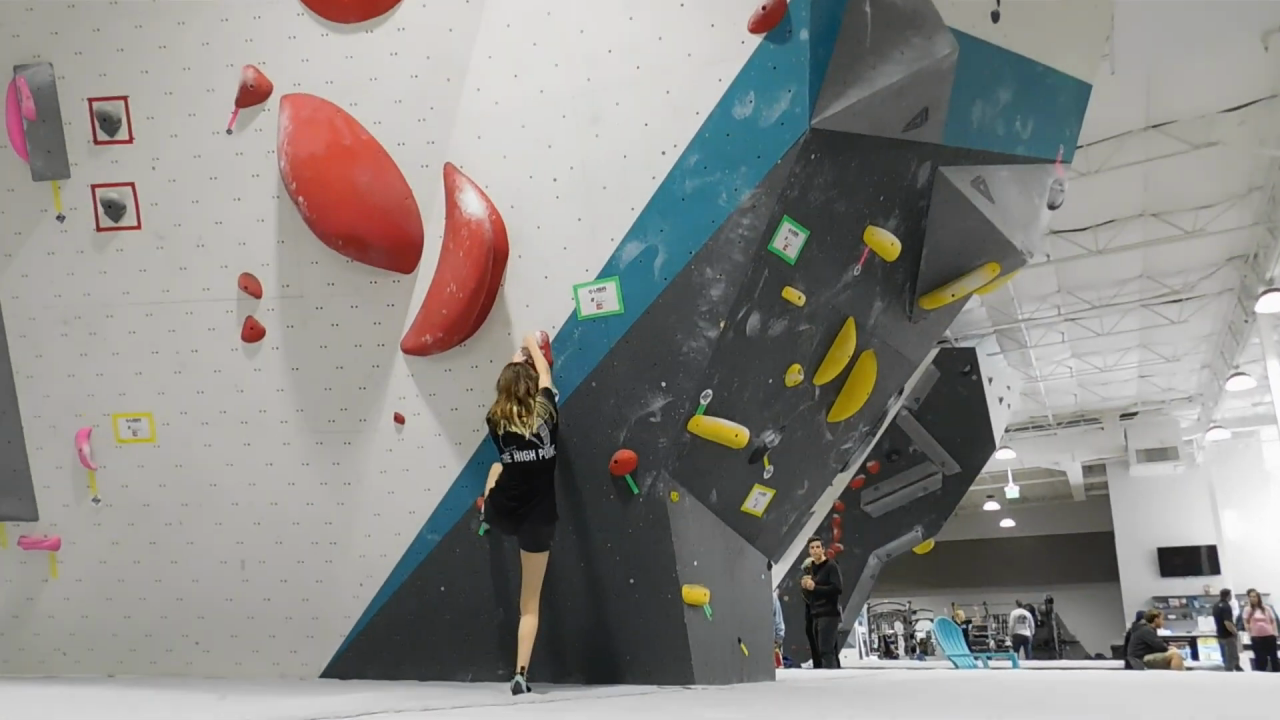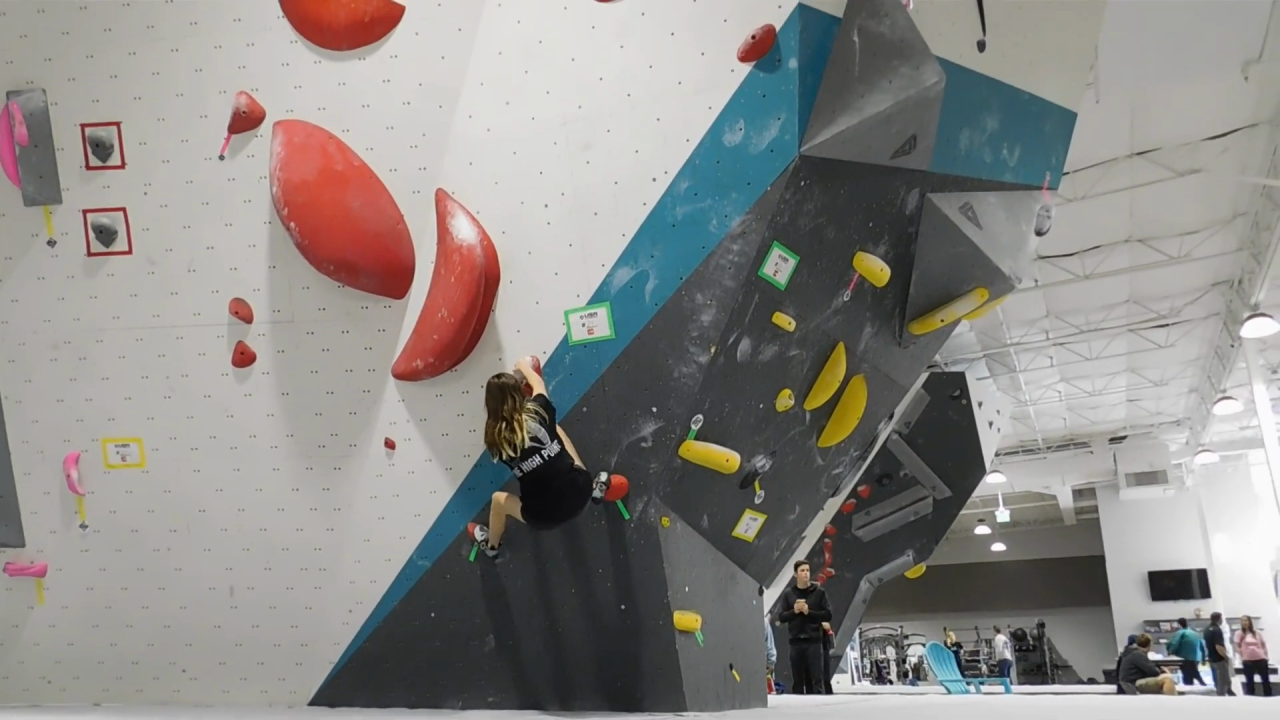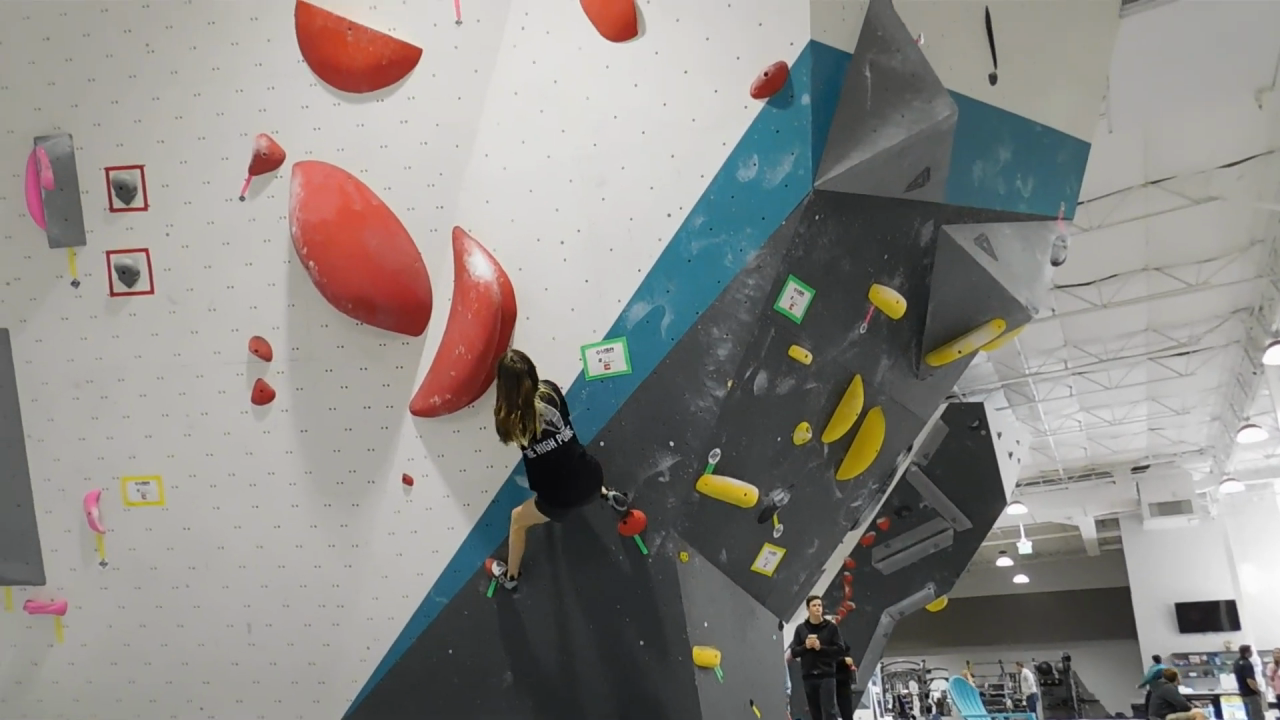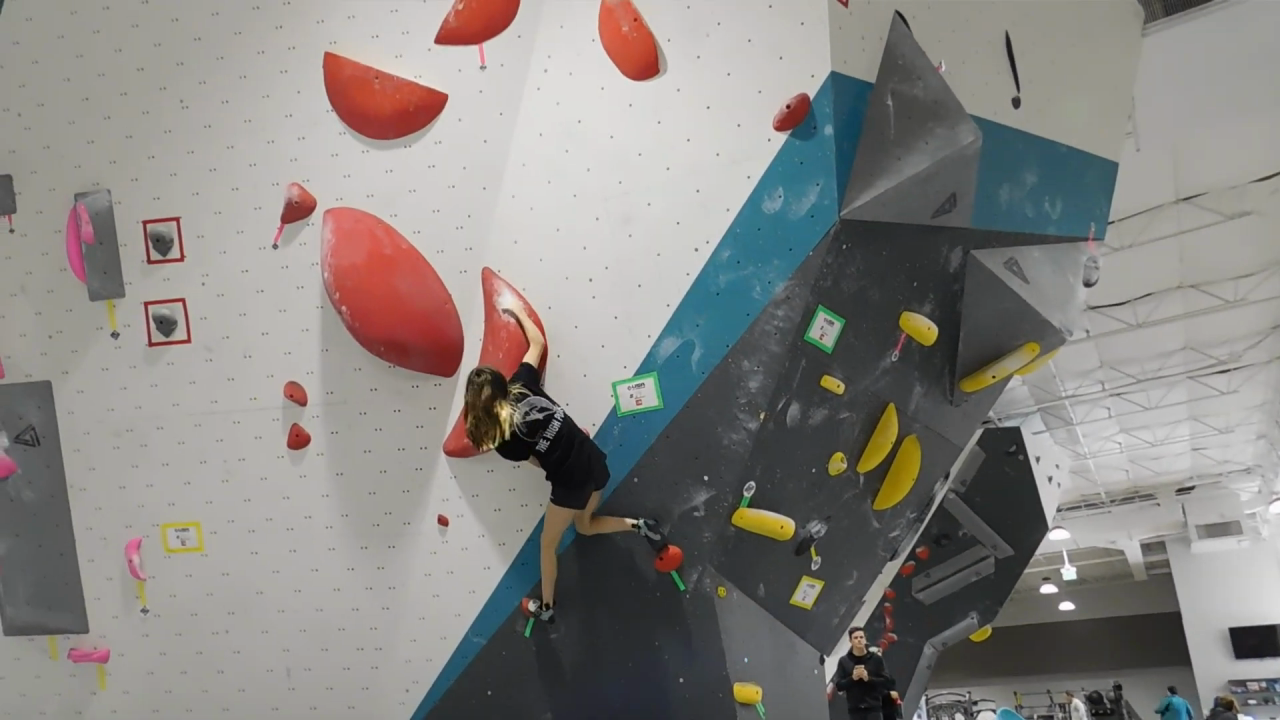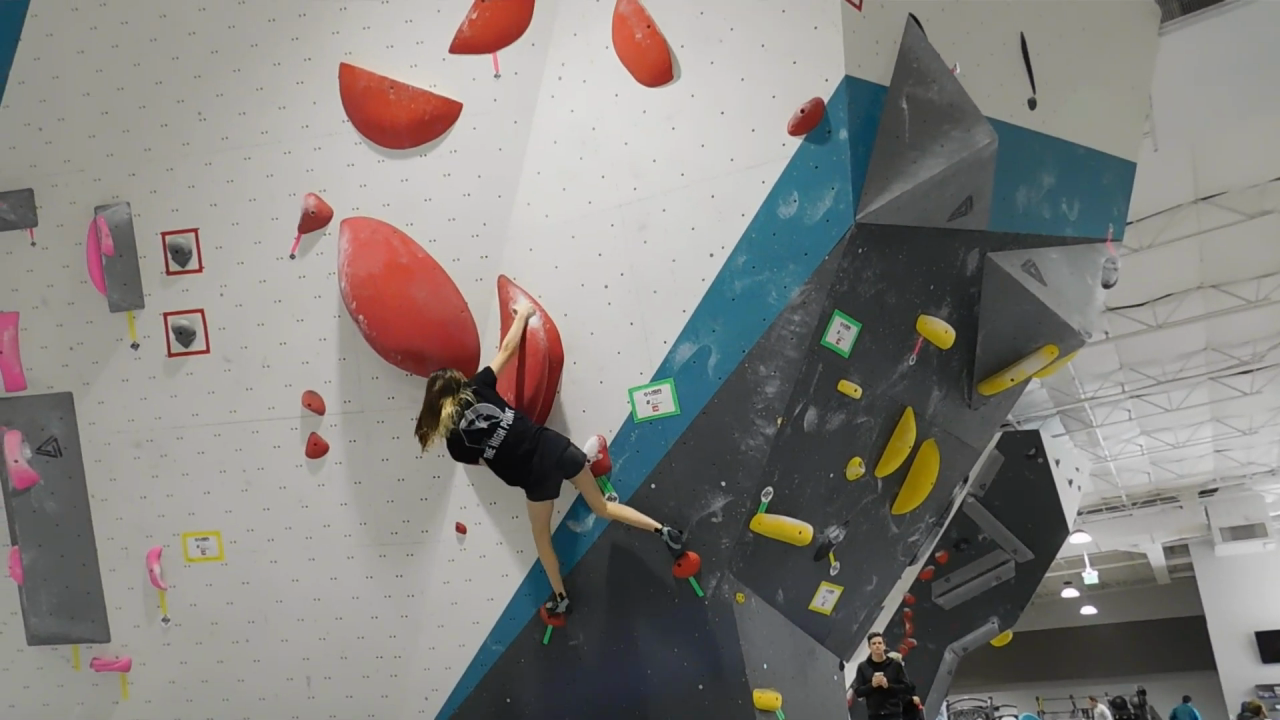
dt=1s
person 1, frame 1
left shoulder: (497, 419)
right shoulder: (546, 410)
left elbow: (505, 416)
right elbow: (545, 375)
left wrist: (516, 361)
right wrist: (534, 348)
left hip: (501, 513)
right hip: (539, 518)
right knee: (530, 601)
left ankle: (485, 518)
right ankle: (520, 675)
person 1, frame 2
left shoulder: (494, 437)
right shoulder: (537, 410)
right elbow: (539, 384)
right wrist: (524, 367)
left hip: (544, 517)
right hip: (581, 491)
left knee: (498, 500)
left ankle: (491, 545)
right ankle: (594, 487)
person 1, frame 3
left shoulder: (505, 419)
right shoulder: (549, 391)
left hip: (558, 498)
right hip: (591, 476)
left knee: (518, 520)
left ankle: (509, 576)
right ankle: (608, 495)
person 1, frame 4
left shoulder: (500, 437)
right shoulder: (524, 385)
left elbow: (537, 462)
right elbow: (538, 342)
right wrist: (520, 313)
left hip: (571, 483)
right hip: (596, 462)
left knee: (548, 545)
right knee: (585, 526)
left ankle: (546, 607)
right ankle: (640, 526)
person 1, frame 5
left shoulder: (454, 439)
right shoulder: (478, 387)
left elbow: (483, 461)
right elbow: (508, 348)
right wrist: (523, 315)
left hip: (535, 474)
right hip: (555, 448)
left knee: (542, 538)
right knee: (602, 507)
left ankle: (560, 599)
right ankle: (662, 529)
